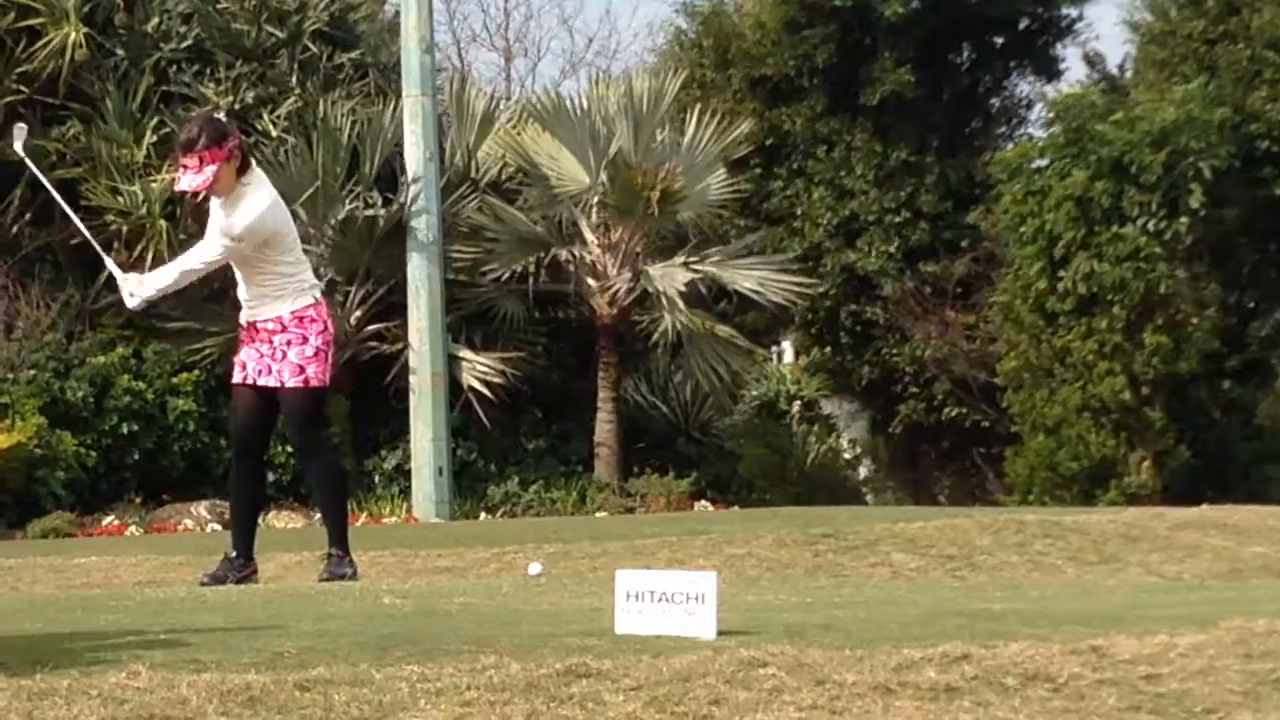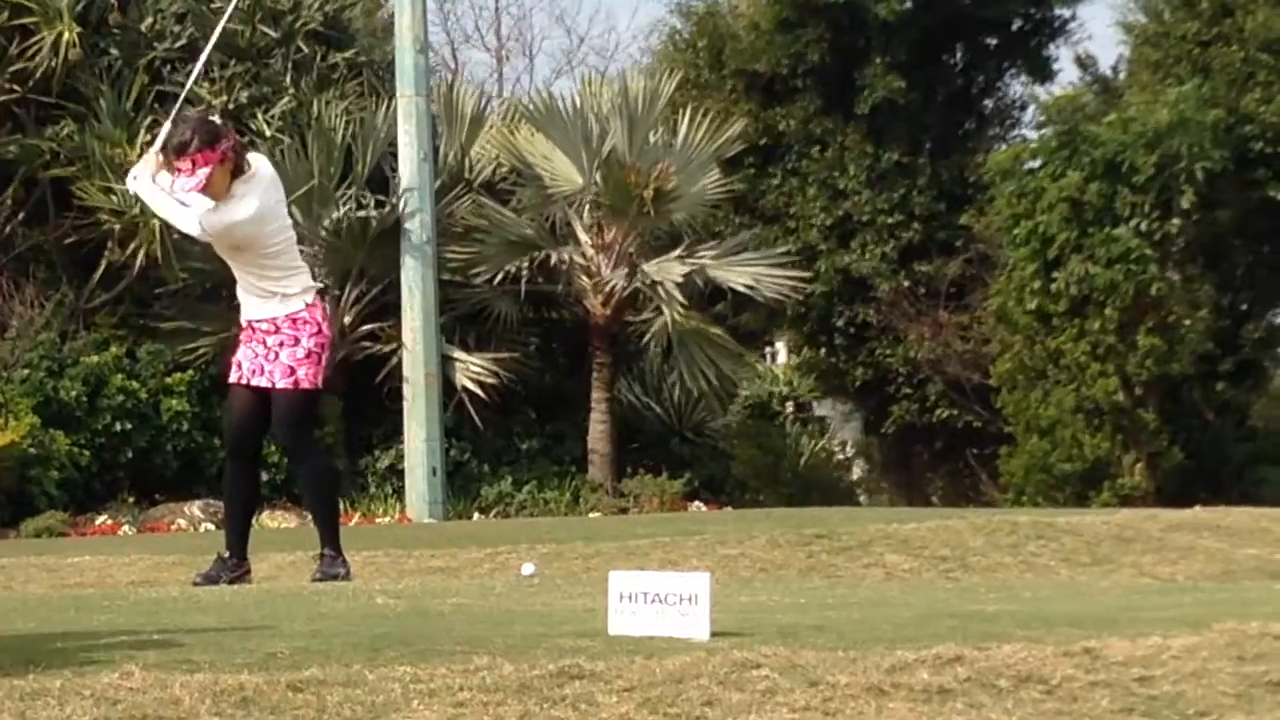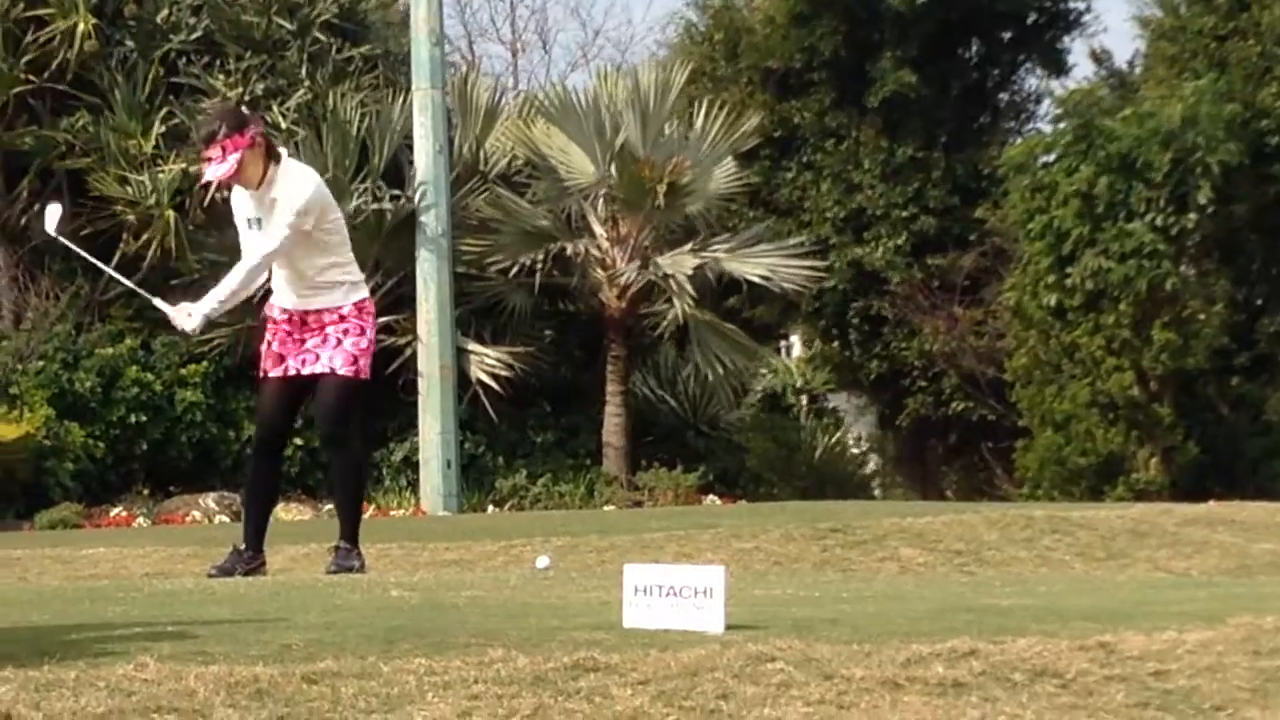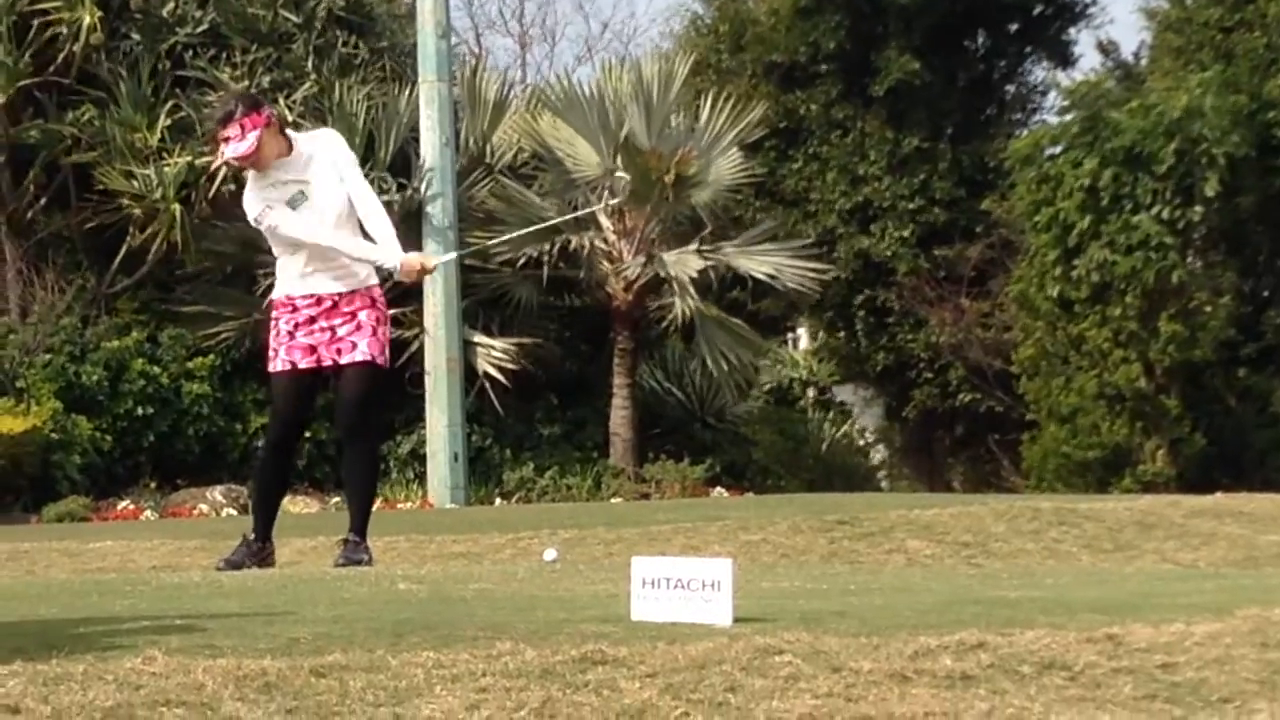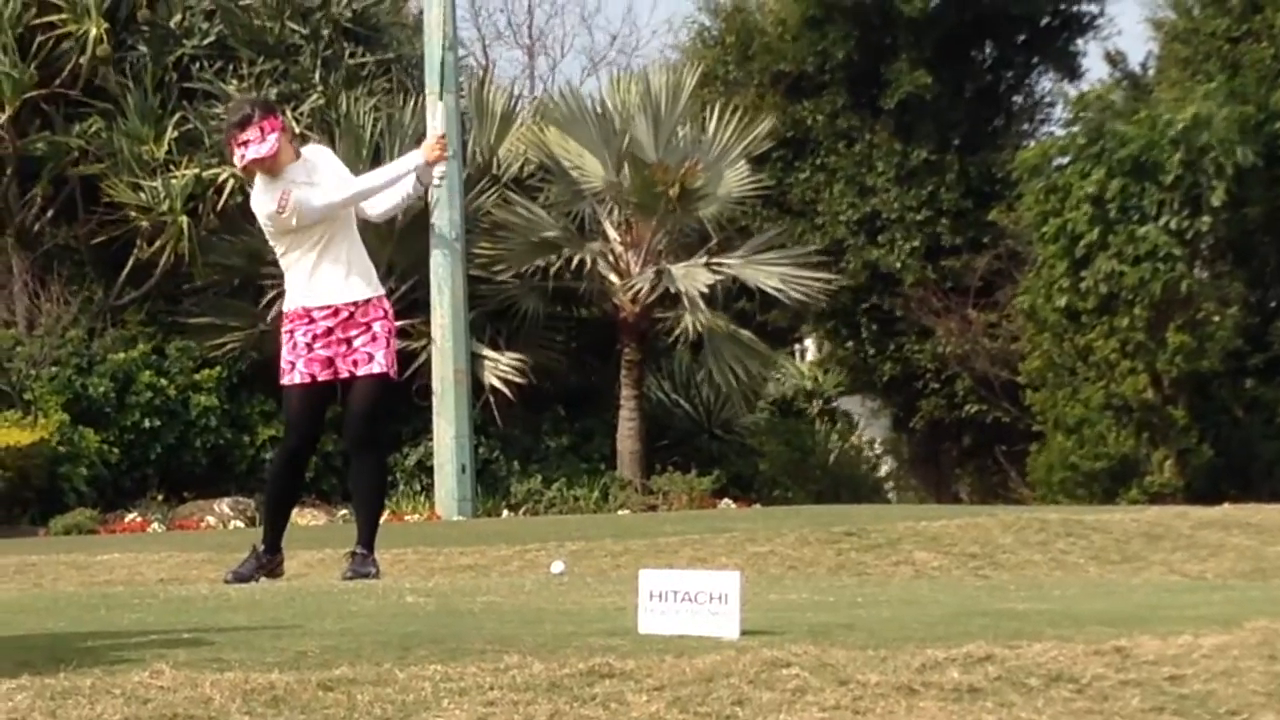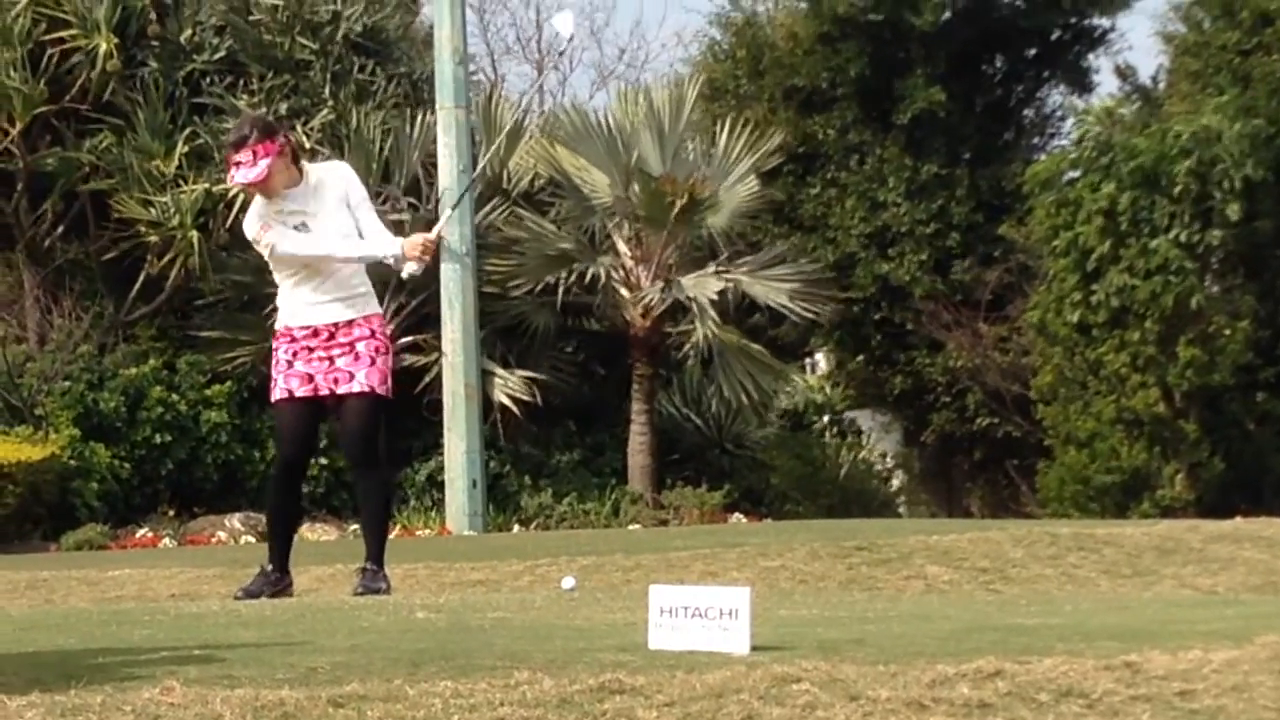
dt=0.3s
person 1, frame 1
left shoulder: (254, 211)
right shoulder: (224, 190)
left elbow: (198, 262)
right elbow: (205, 254)
left wrist: (141, 289)
right wrist: (148, 283)
left hip: (297, 325)
right hip: (256, 328)
left knee: (307, 439)
right knee: (245, 443)
left ankle: (339, 553)
right ankle: (241, 556)
person 1, frame 2
left shoulder: (234, 218)
right shoulder: (256, 166)
left elbow: (189, 218)
right elbow: (196, 208)
left wrist: (143, 181)
right wrist: (163, 178)
left hip: (293, 327)
right hip: (258, 326)
left knee: (295, 439)
right knee: (240, 442)
left ankle: (332, 553)
right ankle: (235, 556)
person 1, frame 3
left shoulder: (299, 187)
right shoulder: (242, 196)
left elbow: (257, 263)
right elbow: (256, 265)
left wrist: (204, 310)
right wrist: (204, 308)
left hip: (341, 317)
right hip: (288, 321)
left knee: (336, 431)
right knee: (267, 434)
left ankle: (348, 545)
right ankle: (251, 548)
person 1, frame 4
left shoulder: (324, 142)
right shoulder: (258, 199)
left elbow: (365, 203)
right elbow: (324, 237)
left wrist: (396, 254)
right wrist: (392, 262)
left hip: (358, 300)
right hip: (298, 311)
left knee: (356, 422)
right knee: (284, 428)
left ankle: (356, 538)
right ankle: (259, 539)
person 1, frame 5
left shoulder: (320, 157)
right shoulder: (271, 201)
left elbow: (374, 207)
right elbow: (353, 194)
left wrist: (419, 176)
right wrist: (415, 159)
left hip: (368, 312)
right hip: (310, 324)
left knee: (364, 436)
right knee: (298, 440)
left ankle: (364, 550)
right ankle: (269, 550)
person 1, frame 6
left shoulder: (336, 176)
right shoulder: (258, 222)
left elbow: (373, 233)
right elbow: (328, 251)
left wrist: (405, 249)
right wrist: (396, 249)
left hip: (357, 332)
right hip: (298, 341)
left knee: (363, 452)
right knee: (289, 459)
left ankle: (374, 565)
right ankle: (276, 569)
